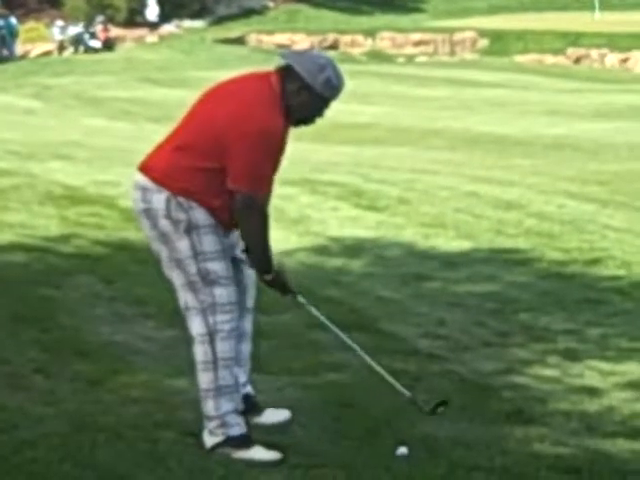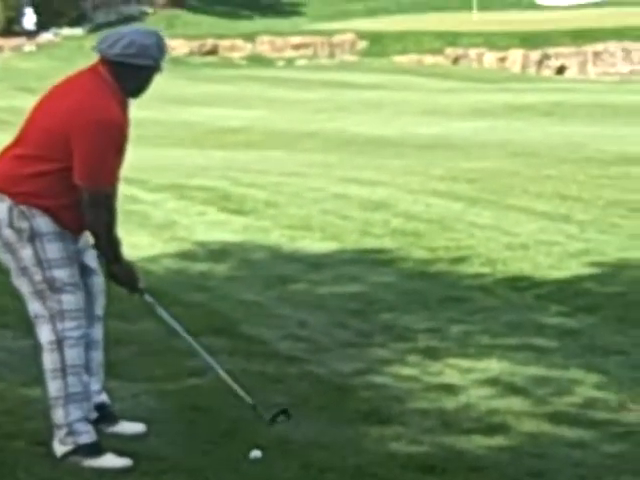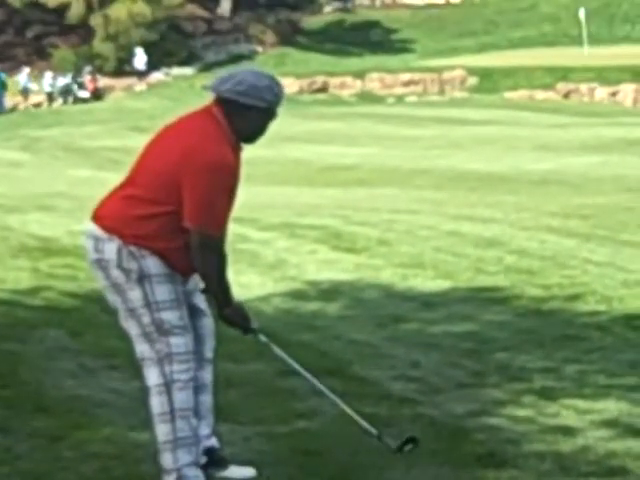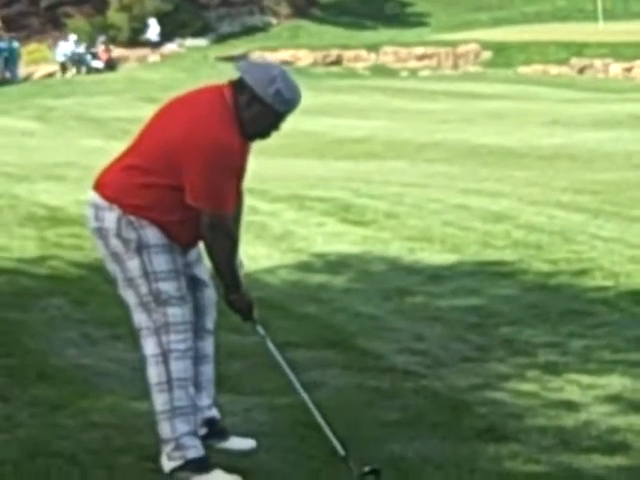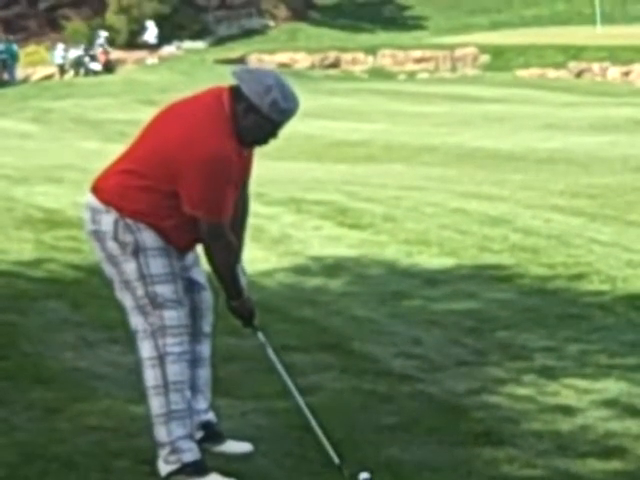
dt=1s
person 1, frame 1
left shoulder: (267, 93)
right shoulder: (259, 120)
left elbow: (255, 191)
right elbow: (249, 205)
left wrist: (258, 255)
right wrist: (266, 267)
left hip: (196, 200)
right hip: (173, 201)
left knee: (238, 291)
right knee: (216, 310)
left ankle: (237, 398)
right ankle: (223, 429)
person 1, frame 2
left shoulder: (95, 85)
right shoulder: (101, 113)
left elbow: (92, 192)
right elbow: (96, 200)
left wrist: (106, 252)
right wrist: (115, 259)
left hip: (48, 208)
left knee: (89, 303)
right knee: (64, 319)
left ankle: (92, 407)
right ankle: (74, 437)
person 1, frame 3
left shoulder: (209, 126)
right shoulder: (213, 156)
left elbow: (202, 238)
right elbow: (205, 244)
left wrist: (214, 294)
right wrist: (225, 302)
left hip: (157, 248)
right hip: (128, 251)
left knee: (198, 346)
right knee: (172, 363)
person 1, frame 4
left shoulder: (225, 107)
right shoulder: (215, 137)
left elbow: (230, 196)
right elbow: (214, 226)
left wrist: (234, 261)
right wrist: (235, 288)
left hip: (163, 219)
right hip: (129, 220)
left knee: (200, 313)
right knee: (169, 331)
left ankle: (201, 421)
person 1, frame 5
left shoulder: (229, 113)
right shoulder: (211, 147)
left elbow: (238, 194)
right elbow: (214, 234)
left wrist: (236, 266)
right wrist: (236, 295)
left hip: (161, 220)
right hip: (125, 222)
left knee: (197, 314)
right knee: (166, 333)
left ankle: (198, 425)
